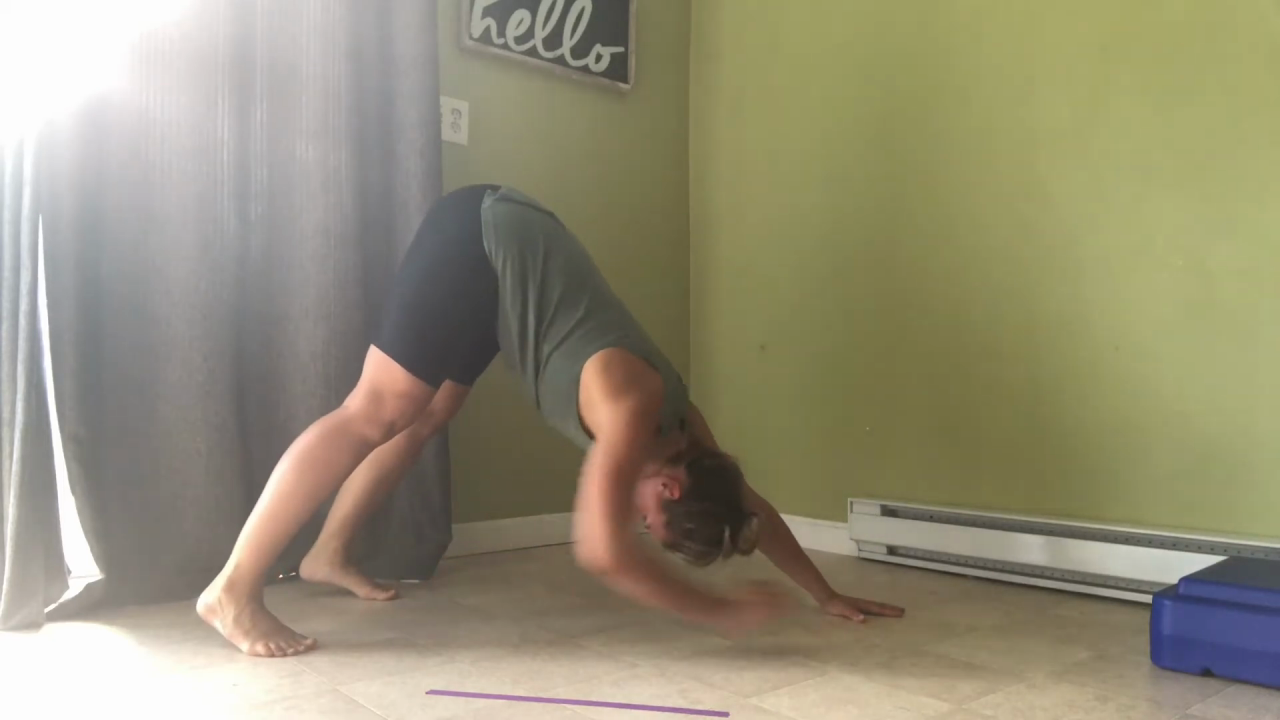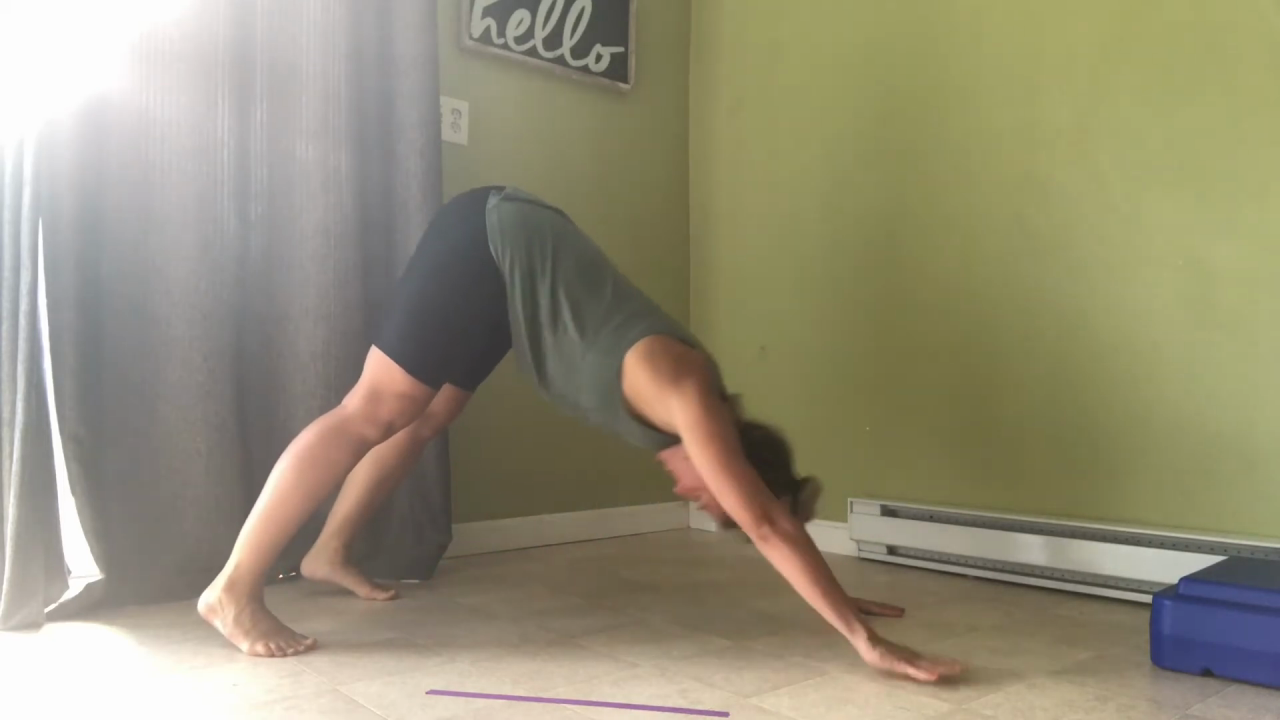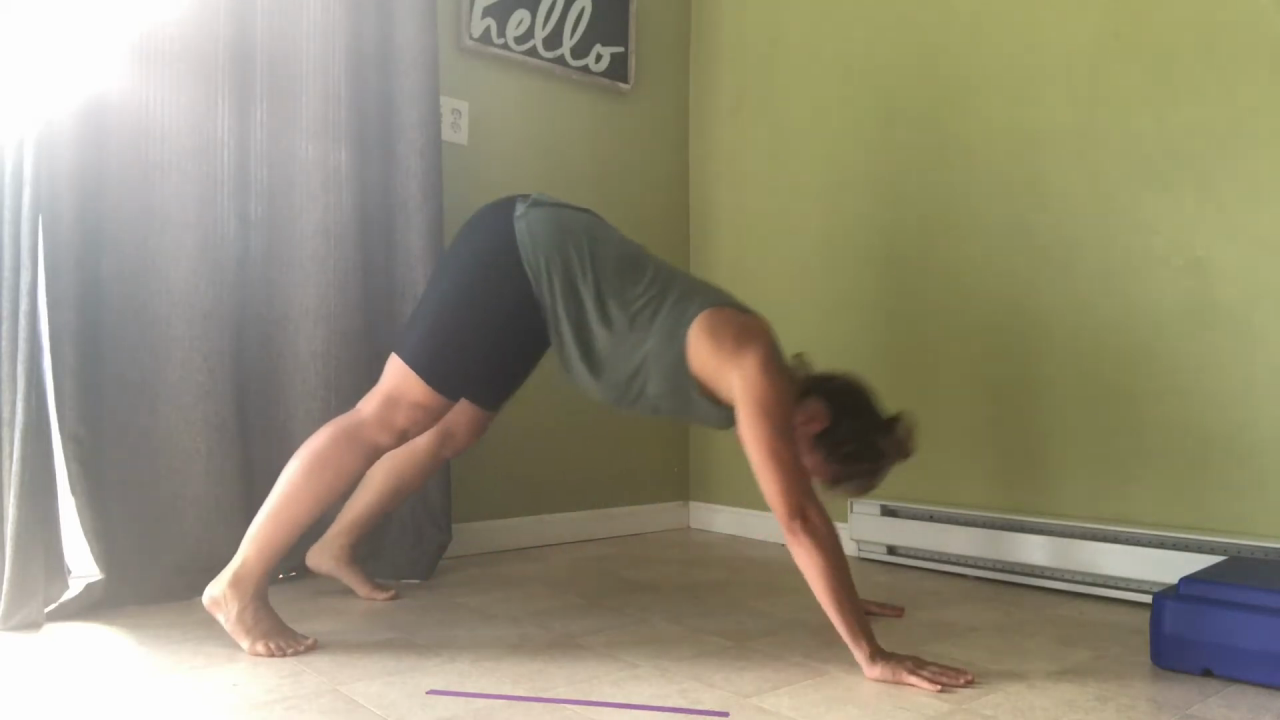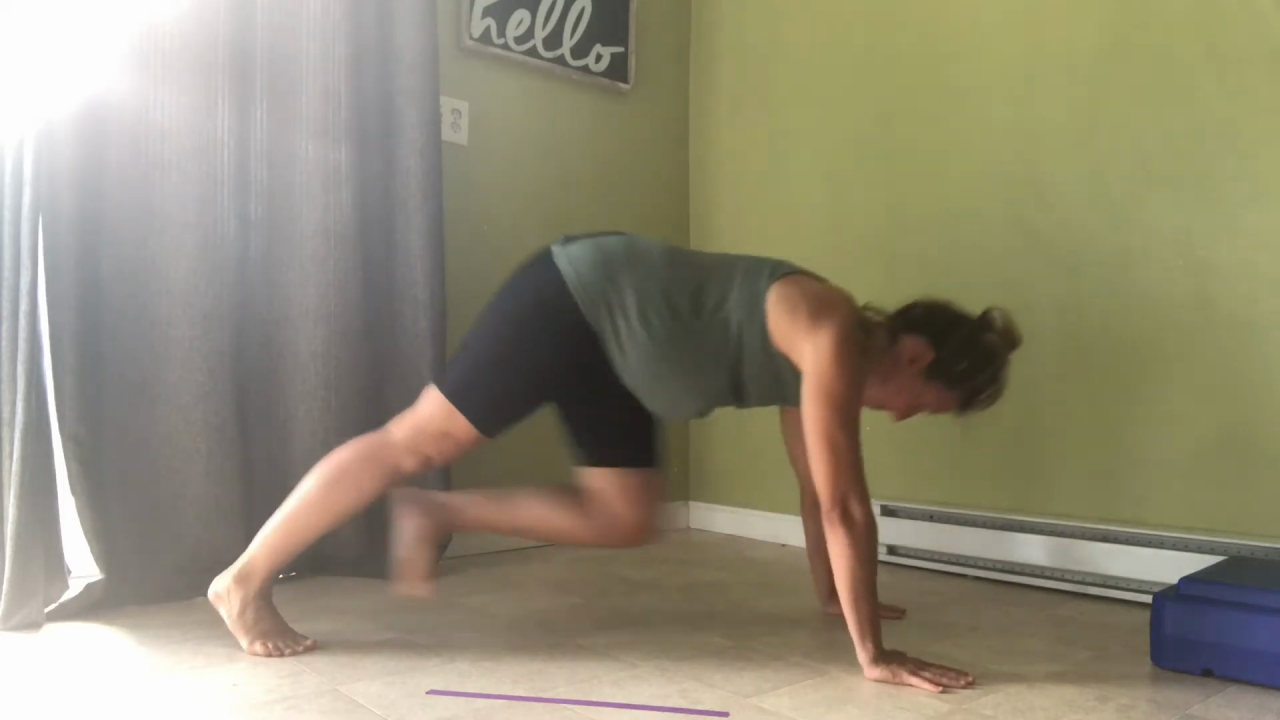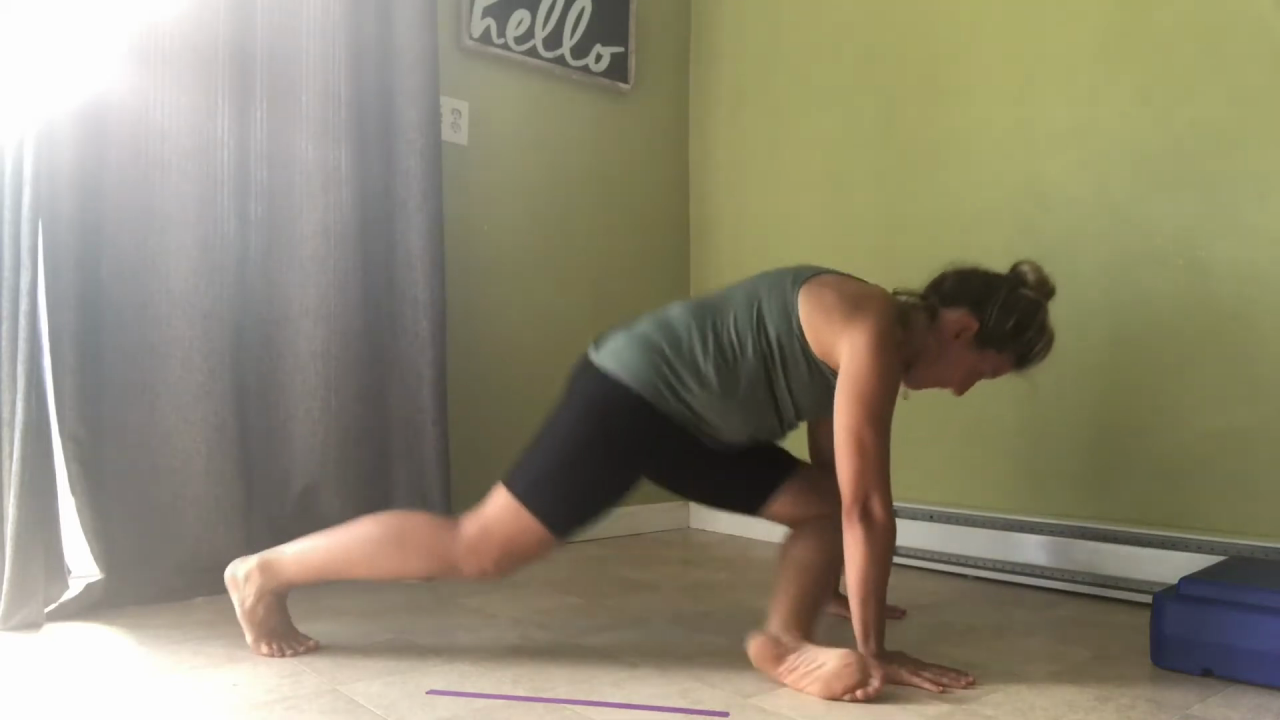
dt=0.3s
person 1, frame 1
left shoulder: (678, 423)
right shoulder: (634, 412)
left elbow: (750, 504)
right elbow: (603, 551)
left wrist: (828, 595)
right wrist: (716, 609)
left hip: (503, 246)
right hip: (480, 239)
left knee: (422, 417)
right knee: (372, 417)
left ankle: (328, 554)
right ankle: (234, 590)
person 1, frame 2
left shoulder: (704, 408)
right shoulder: (688, 397)
left elbow: (773, 513)
right elbow: (767, 526)
left wrist: (836, 598)
right wrist: (866, 643)
left hip: (509, 260)
right hip: (489, 242)
left knee: (426, 414)
right knee: (372, 413)
left ankle: (330, 553)
right ankle: (234, 591)
person 1, frame 3
left shoulder: (770, 384)
right shoulder: (757, 374)
left elbow: (801, 512)
right elbow: (799, 520)
left wrist: (844, 602)
right wrist: (869, 653)
left hip: (537, 263)
right hip: (517, 254)
left knee: (452, 429)
right knee: (387, 418)
left ankle: (336, 548)
right ankle: (238, 587)
person 1, frame 4
left shoulder: (821, 353)
right shoulder: (836, 337)
left elbow: (815, 486)
right elbow: (843, 506)
left wrist: (832, 590)
right wrist: (870, 651)
left hip: (607, 336)
right hip: (576, 297)
left knee: (625, 515)
right knee: (419, 440)
left ankle: (433, 514)
right ankle: (245, 582)
person 1, frame 5
left shoulder: (870, 339)
right shoulder: (877, 330)
left elbow: (845, 503)
right elbow: (867, 506)
left wrist: (842, 591)
right wrist: (869, 648)
left hip: (671, 412)
right hip: (632, 394)
left knee: (818, 507)
right knee: (476, 549)
right ankle: (264, 576)
